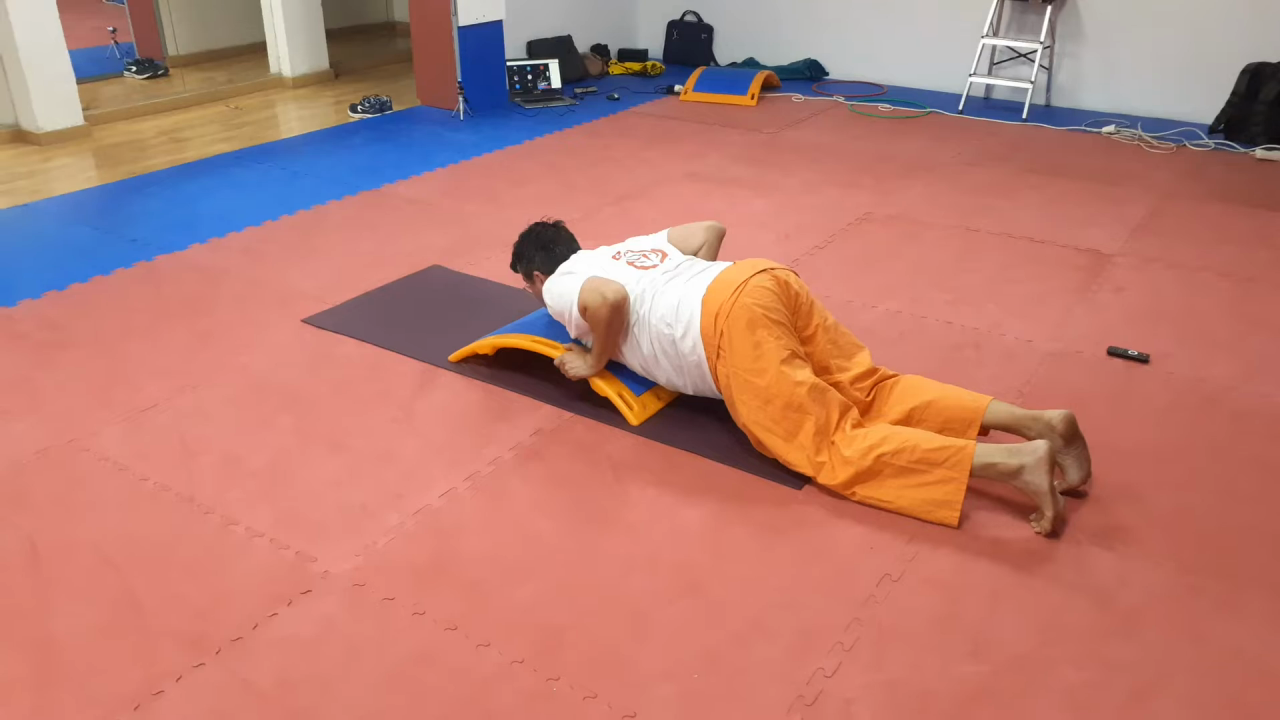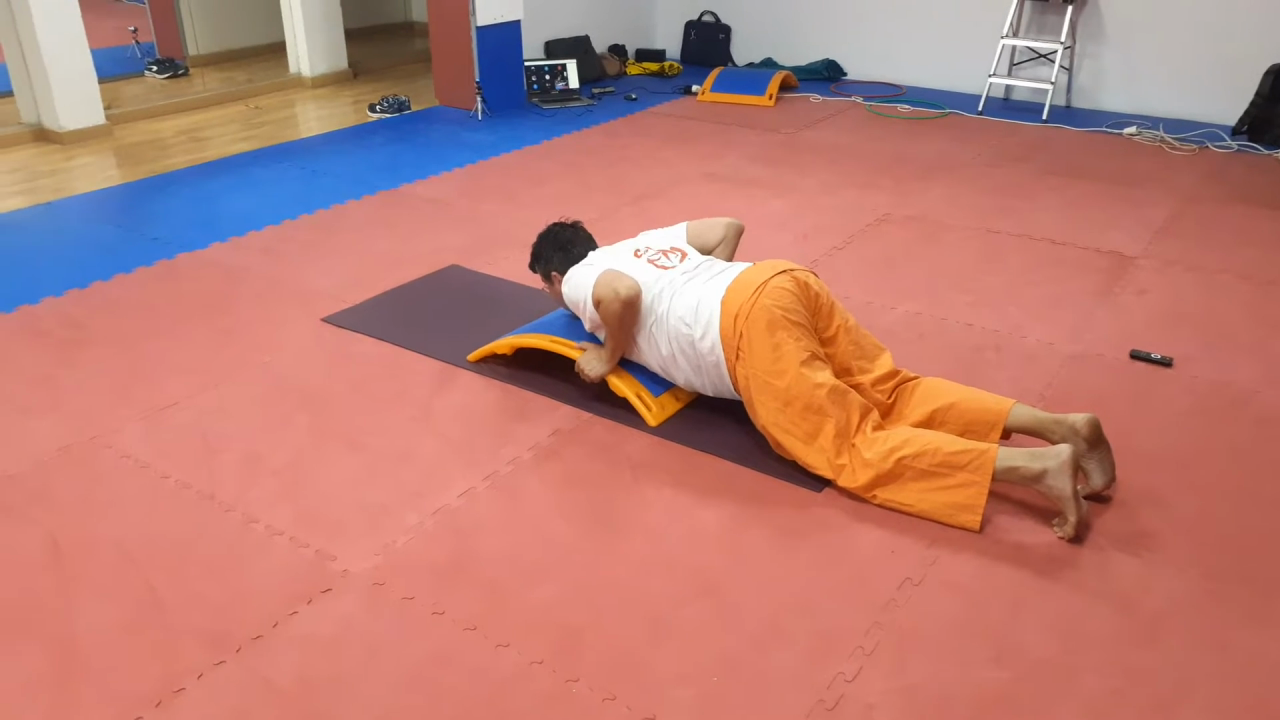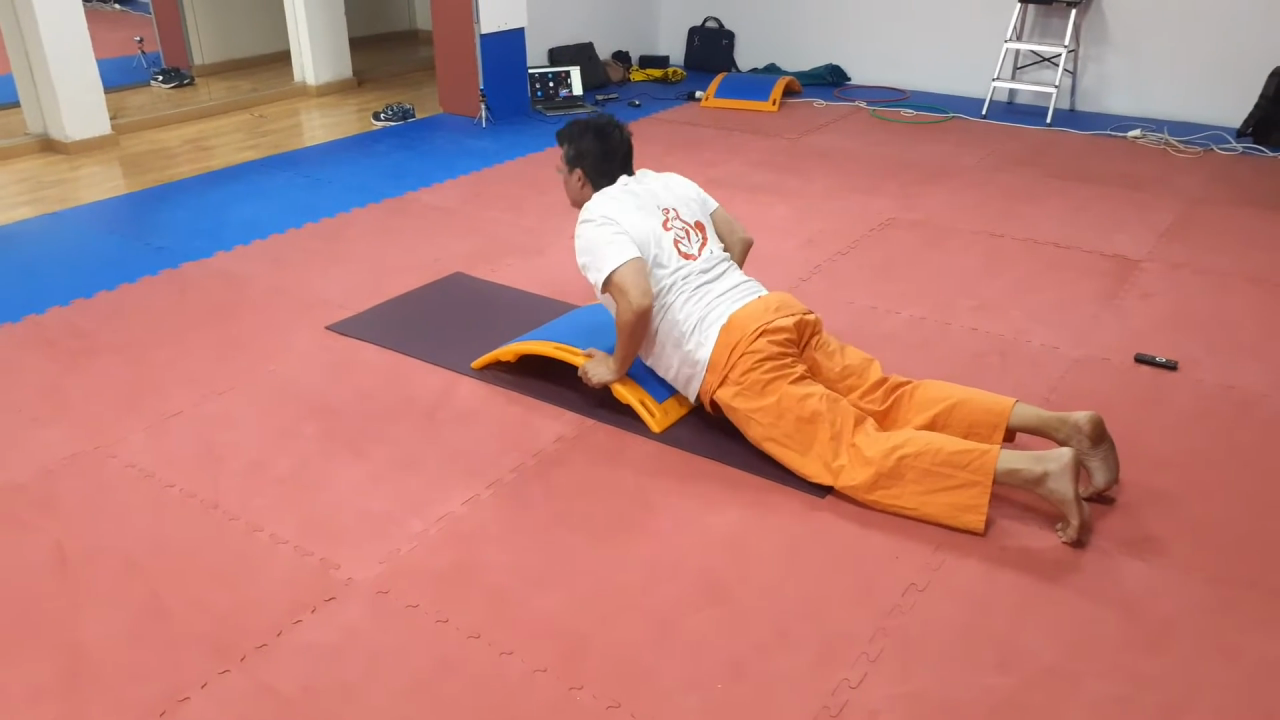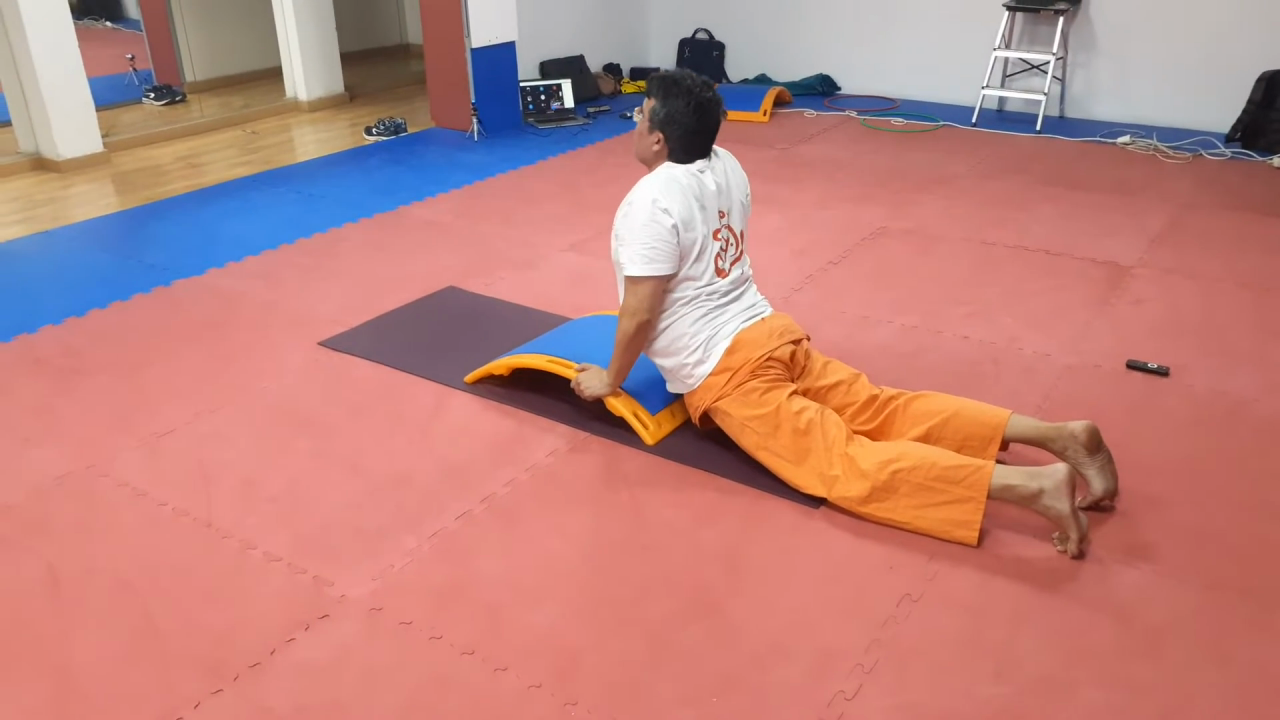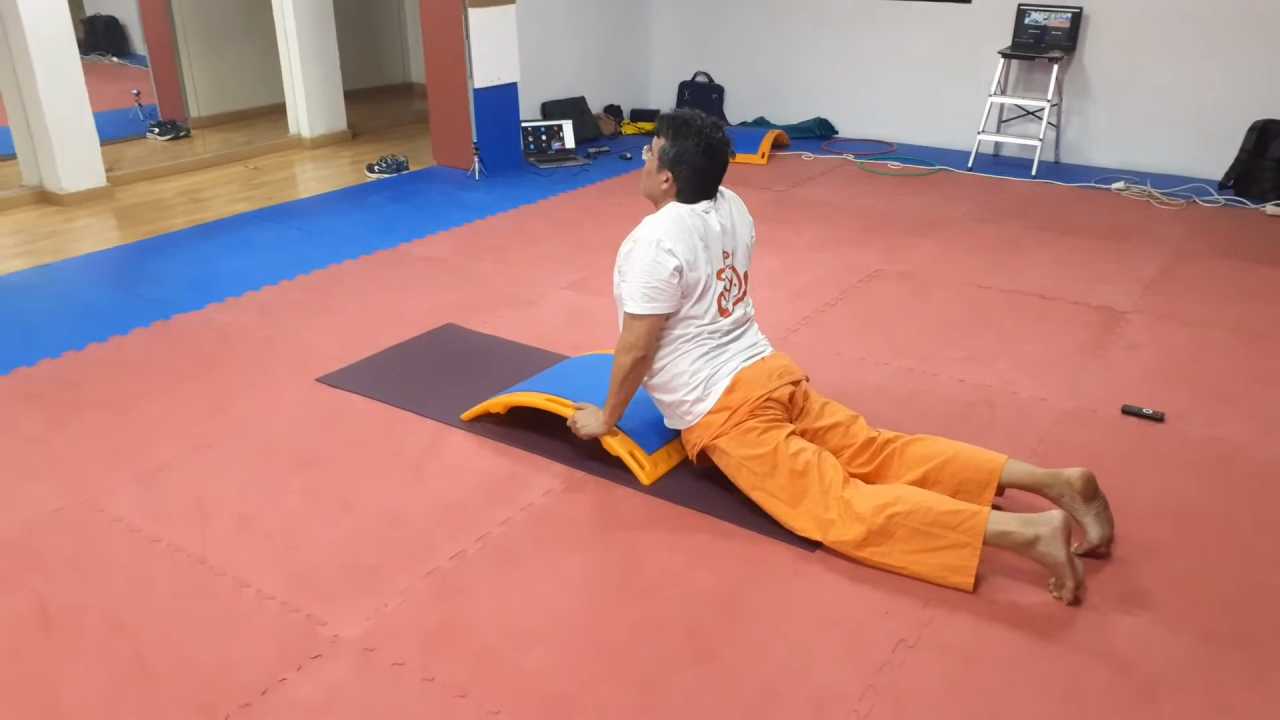
dt=1s
person 1, frame 1
left shoulder: (559, 287)
right shoulder: (625, 247)
left elbow: (606, 299)
right elbow: (710, 229)
left wrist: (596, 360)
left hip: (731, 323)
right hip: (763, 277)
left knee: (836, 446)
right knee: (875, 393)
left ankle: (1017, 462)
right ankle: (1038, 423)
person 1, frame 2
left shoulder: (580, 281)
right shoulder: (641, 242)
left elbow: (620, 293)
right elbow: (728, 226)
left wrist: (609, 357)
left hip: (751, 325)
right hip: (782, 279)
left knee: (854, 449)
right knee: (895, 395)
left ankle: (1040, 465)
right ankle: (1061, 426)
person 1, frame 3
left shoulder: (595, 222)
right shoulder: (668, 182)
left elbow: (637, 301)
left wrist: (618, 365)
left hip: (738, 359)
right hip: (776, 312)
left knee: (854, 454)
right knee: (894, 401)
left ankle: (1037, 469)
right ankle: (1063, 425)
person 1, frame 4
left shoulder: (648, 203)
right shoulder: (725, 166)
left elbow: (640, 314)
left wrist: (611, 378)
left hip: (726, 371)
right hip: (770, 333)
left knee: (845, 466)
right knee: (886, 412)
left ankle: (1034, 485)
right ankle: (1059, 435)
person 1, frame 5
left shoulder: (652, 242)
right shoulder: (730, 207)
left elbow: (636, 348)
left wrist: (606, 417)
left hip: (724, 410)
right hip: (768, 373)
left knee: (840, 508)
right knee: (882, 454)
left ankle: (1029, 531)
right ankle: (1056, 481)
